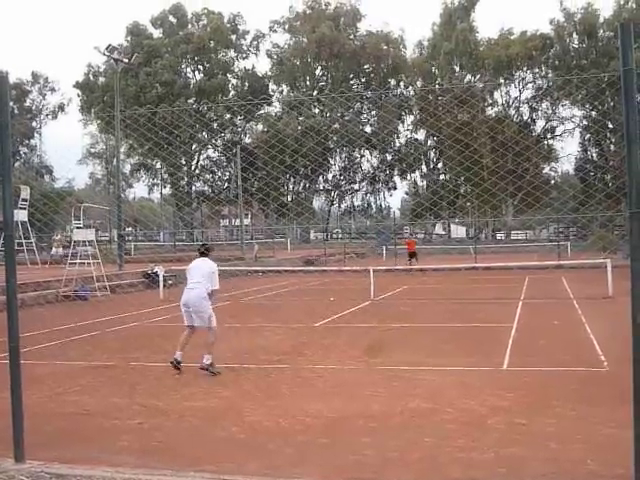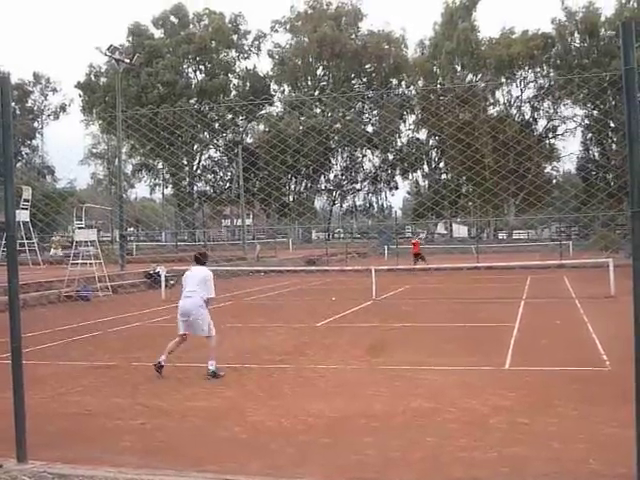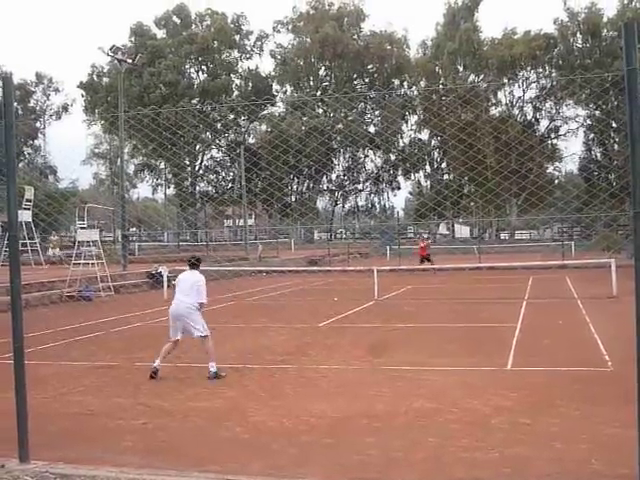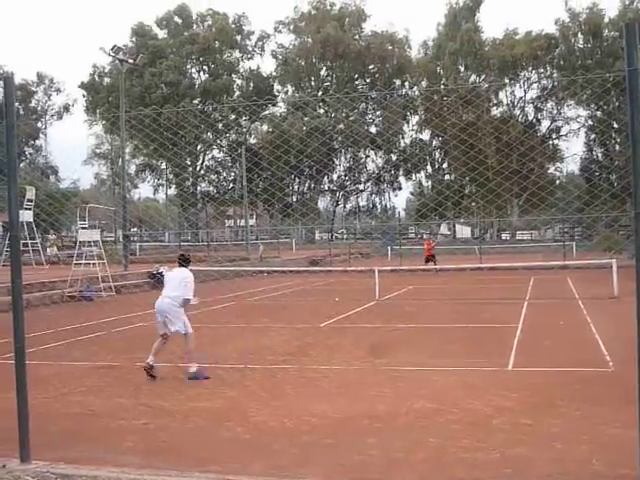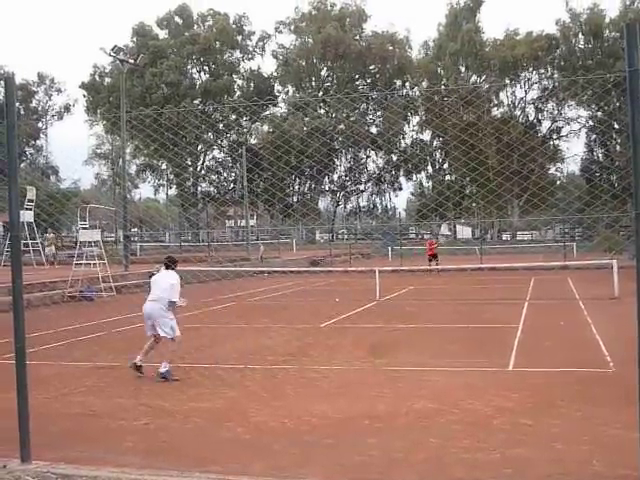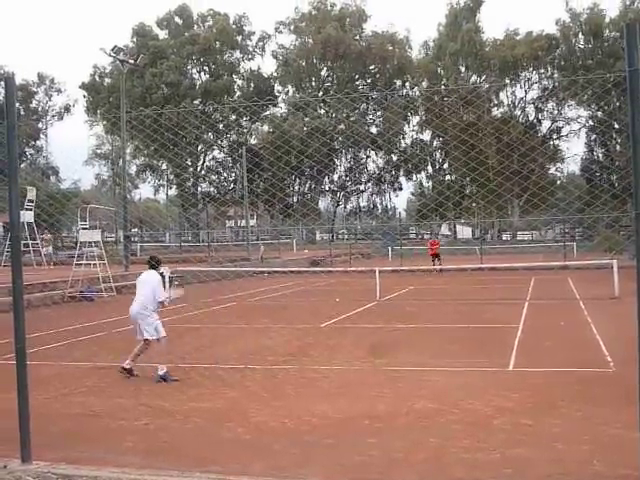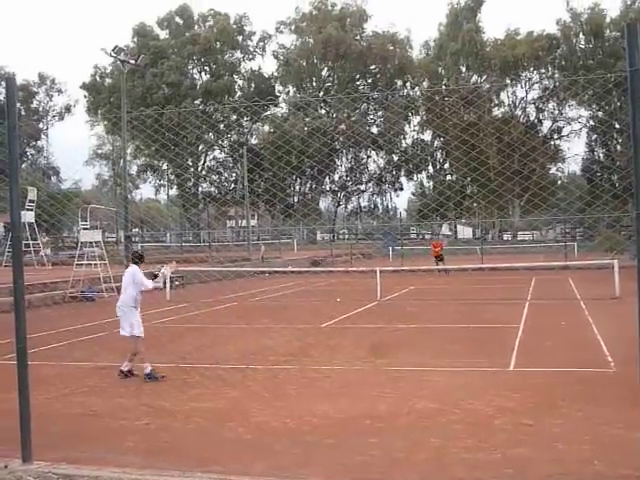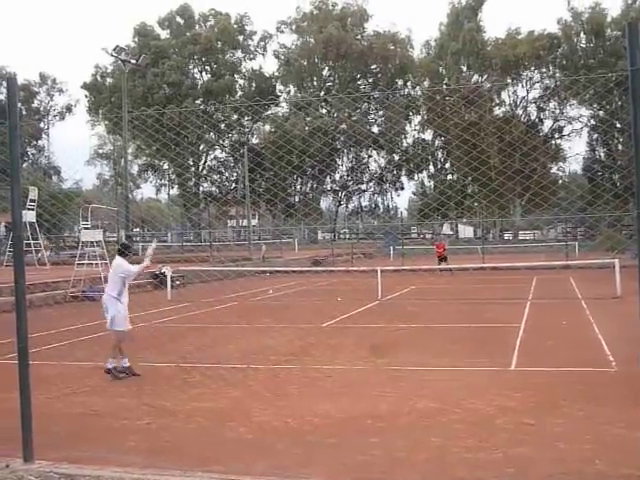
dt=0.1s
person 1, frame 1
left shoulder: (191, 265)
right shoulder: (212, 265)
right elbow: (214, 288)
right wrist: (209, 300)
left hip: (186, 297)
right hip: (200, 298)
left knee: (190, 329)
right knee: (212, 330)
left ankle: (177, 358)
right ankle: (207, 363)
person 1, frame 2
left shoulder: (187, 273)
right shoulder: (207, 273)
right elbow: (210, 297)
right wrist: (205, 307)
left hip: (183, 305)
right hip: (197, 306)
left knee: (181, 338)
right knee: (211, 337)
left ankle: (161, 362)
right ankle: (212, 369)
person 1, frame 3
left shoulder: (180, 277)
right shoulder: (199, 278)
right elbow: (202, 301)
right wrist: (198, 311)
left hip: (174, 309)
right hip: (189, 310)
left knee: (173, 342)
right knee: (206, 338)
left ankle: (155, 367)
right ankle: (213, 370)
person 1, frame 4
left shoulder: (168, 273)
right shoulder: (188, 275)
right elbow: (188, 298)
right wrist: (184, 306)
left hip: (160, 304)
right hip: (173, 307)
left knee: (163, 337)
right knee: (188, 336)
left ankle: (149, 363)
right ankle: (193, 371)
person 1, frame 5
left shoulder: (156, 277)
right shoulder: (174, 277)
right elbow: (173, 301)
right wrist: (173, 311)
left hip: (148, 308)
right hip: (160, 311)
left knee: (156, 338)
right knee: (175, 339)
left ankle: (138, 362)
right ankle: (164, 370)
person 1, frame 6
left shoulder: (141, 277)
right shoulder: (156, 277)
right elbow: (161, 300)
left wrist: (163, 296)
right wrist: (164, 300)
left hip: (135, 310)
right hip: (145, 312)
left knee: (146, 342)
right knee: (162, 340)
left ankle: (127, 366)
right ankle: (162, 373)
person 1, frame 7
left shoulder: (130, 271)
right shoulder: (135, 272)
left elbow: (142, 285)
right elbow: (148, 287)
left wrist: (152, 278)
right wrist: (154, 282)
left hip: (129, 308)
right hip: (128, 309)
left knee: (137, 340)
right knee: (137, 340)
left ankle: (125, 368)
right ankle: (148, 370)
person 1, frame 8
left shoulder: (119, 263)
right shoulder: (120, 263)
left elbow: (130, 275)
right elbow: (137, 271)
left wrist: (144, 264)
right wrist: (147, 259)
left hip: (118, 301)
right hip: (114, 301)
left knee: (122, 333)
right knee: (119, 334)
left ankle: (124, 365)
right ankle: (111, 366)
